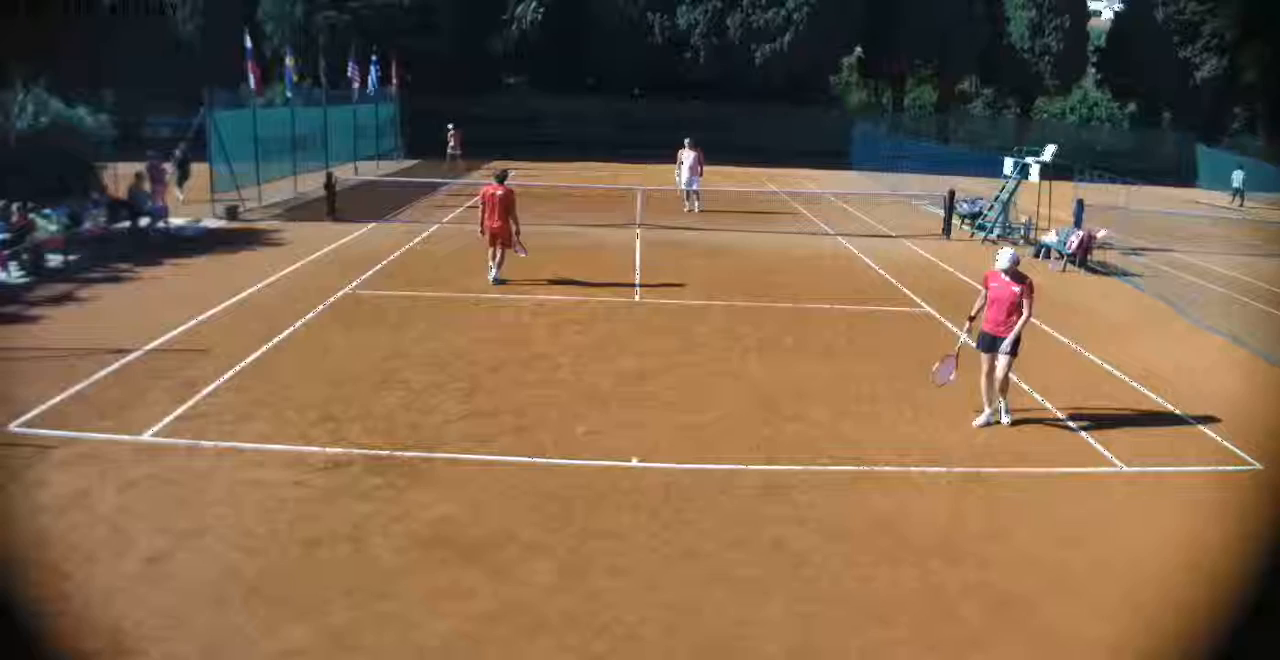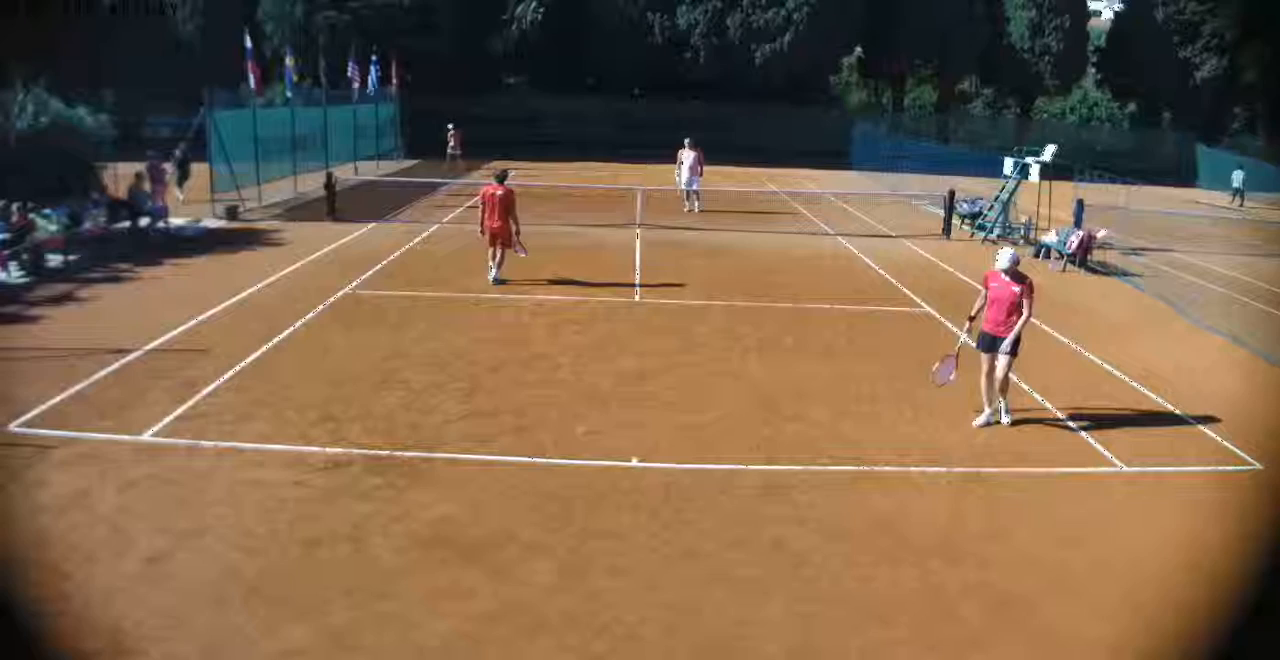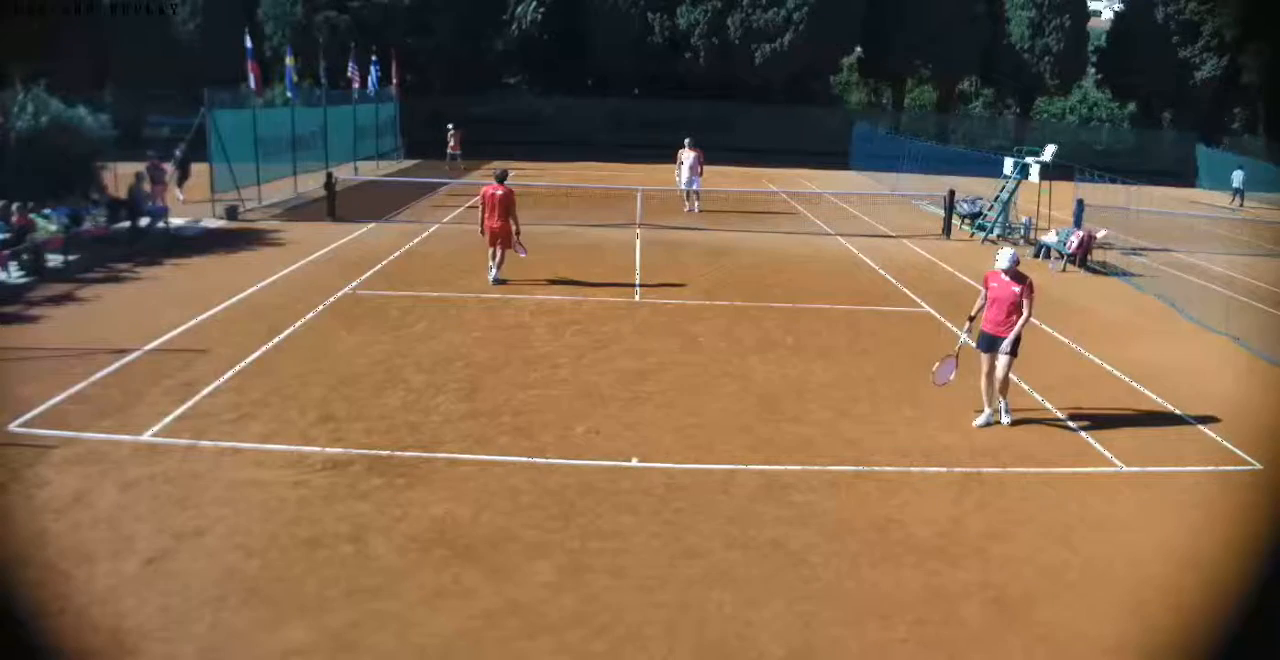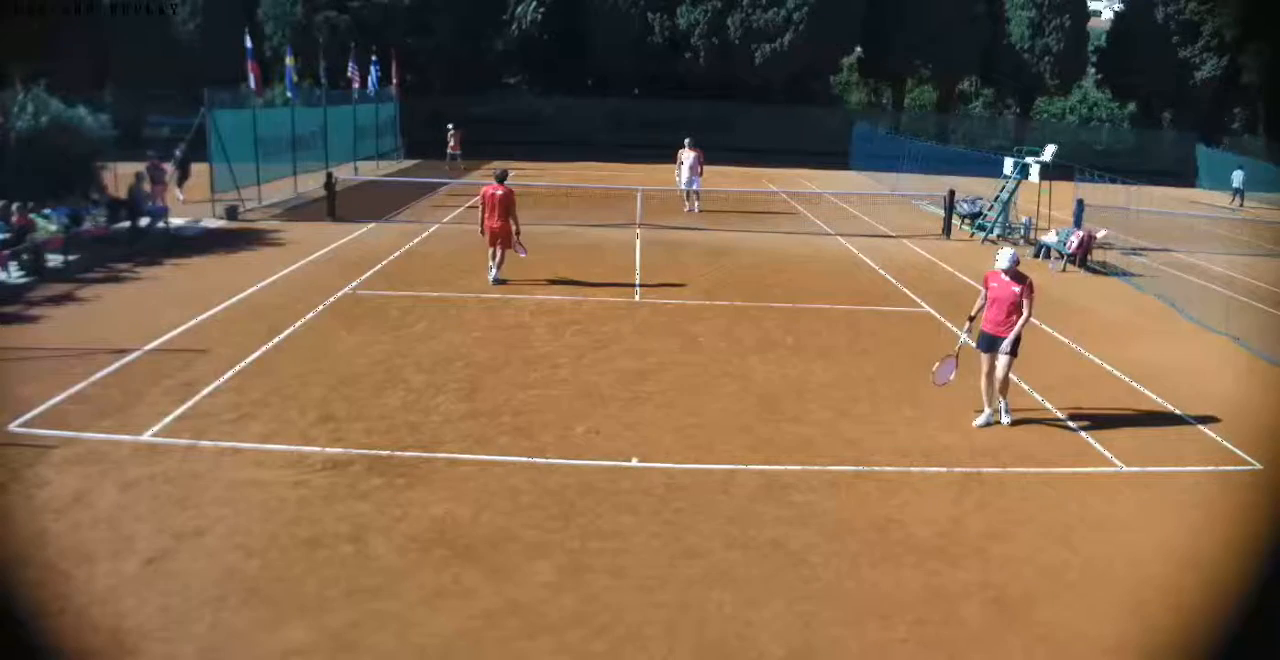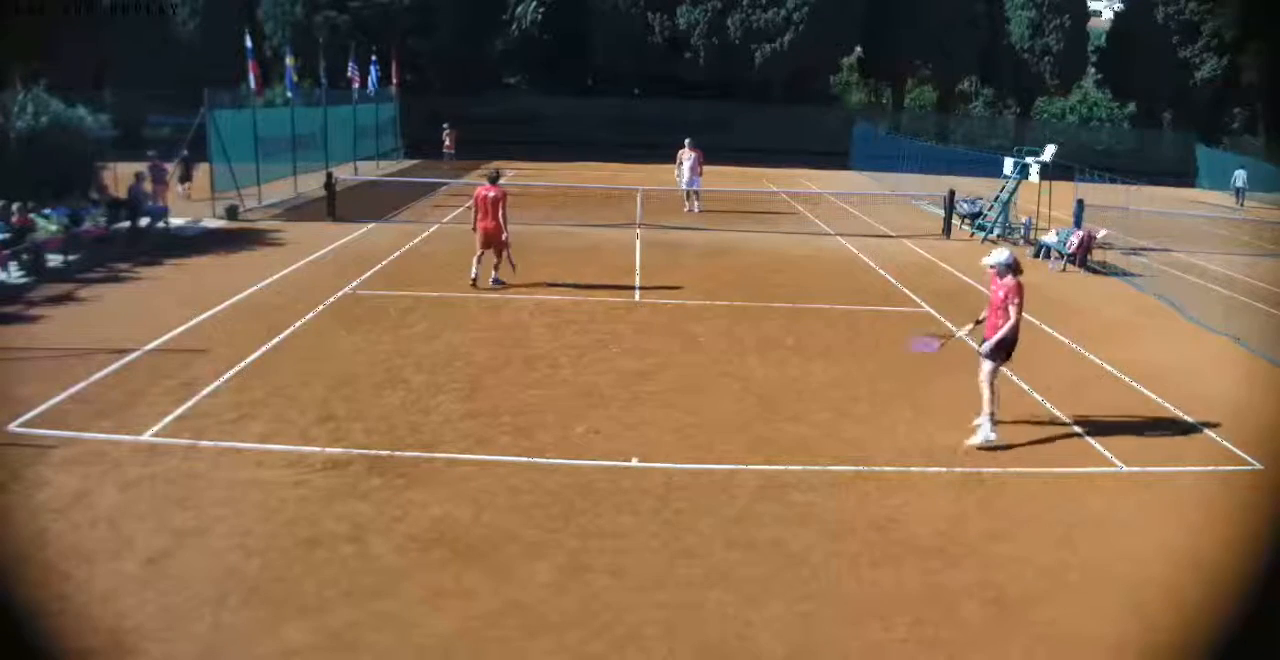
dt=0.3s
person 1, frame 1
left shoulder: (1024, 282)
right shoulder: (990, 276)
left elbow: (1026, 314)
left wrist: (1011, 337)
right wrist: (970, 320)
left hip: (1009, 335)
right hip: (988, 331)
left knee: (1001, 375)
right knee: (986, 372)
left ankle: (1002, 403)
right ankle: (988, 411)
person 1, frame 2
left shoulder: (1025, 282)
right shoulder: (990, 276)
left elbow: (1026, 314)
left wrist: (1012, 337)
right wrist: (970, 320)
left hip: (1009, 336)
right hip: (988, 331)
left knee: (1001, 375)
right knee: (986, 372)
left ankle: (1002, 403)
right ankle: (988, 411)
person 1, frame 3
left shoulder: (1025, 282)
right shoulder: (990, 276)
left elbow: (1026, 314)
left wrist: (1011, 337)
right wrist: (970, 319)
left hip: (1009, 336)
right hip: (988, 331)
left knee: (1001, 375)
right knee: (986, 372)
left ankle: (1003, 403)
right ankle: (988, 412)
person 1, frame 4
left shoulder: (1024, 283)
right shoulder: (990, 277)
left elbow: (1026, 314)
left wrist: (1011, 338)
right wrist: (970, 320)
left hip: (1008, 336)
right hip: (988, 331)
left knee: (1001, 375)
right knee: (986, 373)
left ankle: (1003, 404)
right ankle: (988, 412)
person 1, frame 5
left shoulder: (1013, 286)
right shoulder: (996, 280)
left elbow: (1014, 320)
left wrist: (993, 341)
right wrist: (975, 323)
left hip: (1003, 340)
right hip: (990, 337)
left knee: (985, 380)
right knee: (985, 378)
left ankle: (987, 430)
right ankle: (989, 414)
